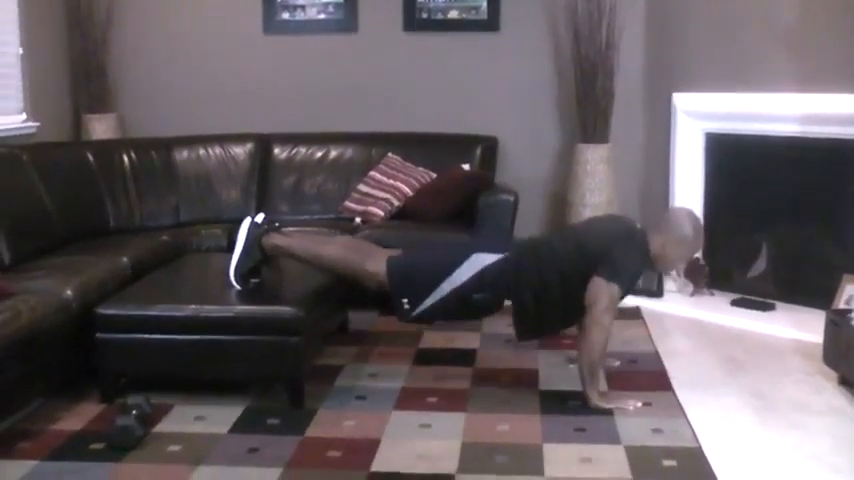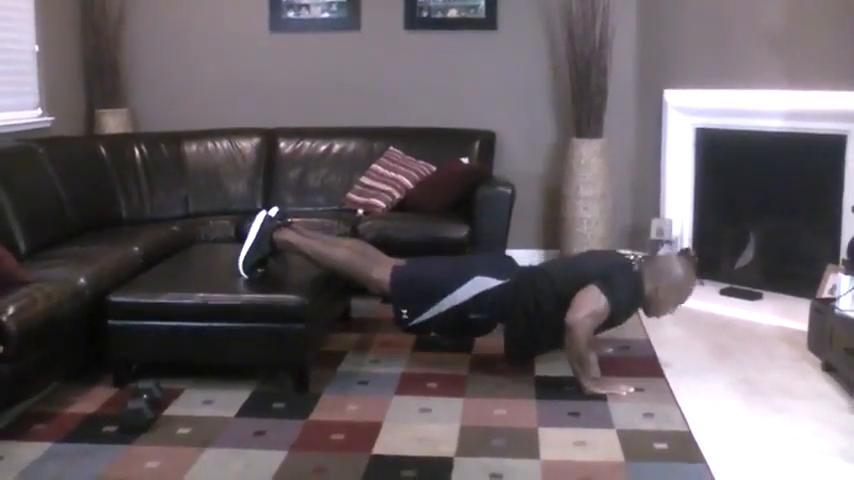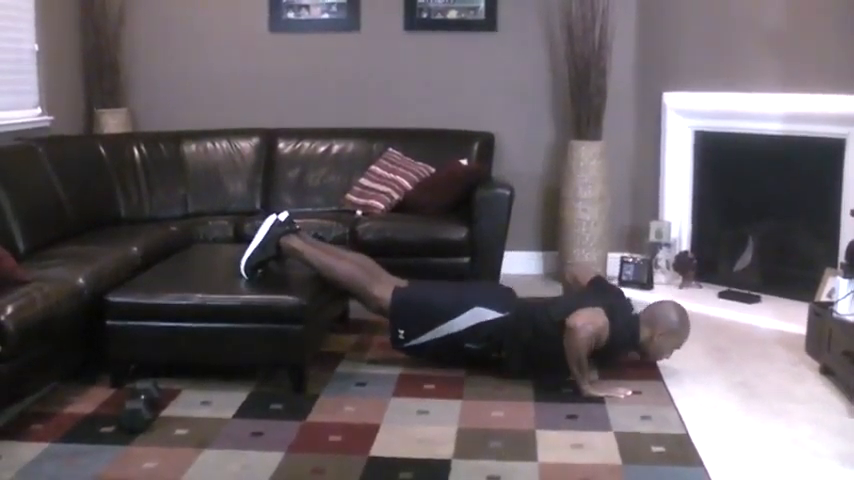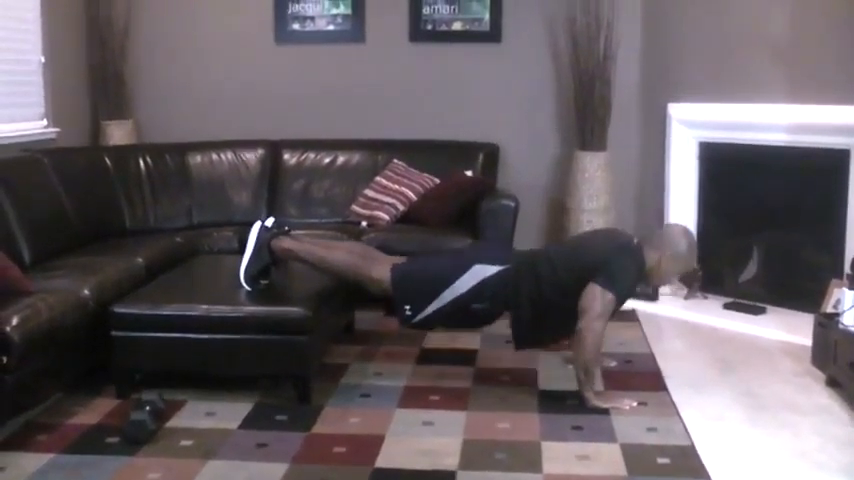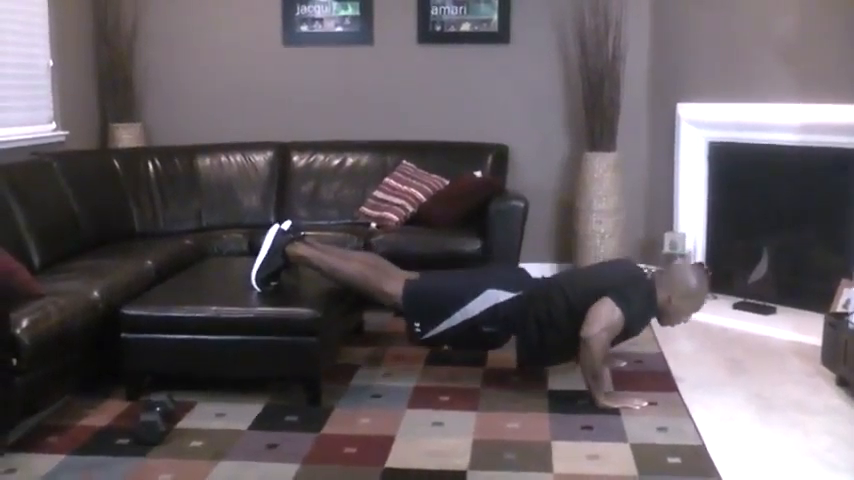
dt=0.5s
person 1, frame 1
left shoulder: (624, 233)
right shoulder: (629, 254)
right elbow: (597, 320)
left wrist: (588, 352)
right wrist: (595, 393)
left hip: (495, 260)
right hip: (489, 272)
left knee: (379, 259)
right knee: (375, 271)
left ankle: (269, 234)
right ankle: (265, 241)
person 1, frame 2
left shoulder: (620, 267)
right shoulder: (624, 289)
right elbow: (577, 319)
left wrist: (584, 340)
right wrist: (589, 380)
left hip: (496, 278)
right hip: (489, 292)
left knee: (385, 268)
right knee: (380, 278)
left ankle: (281, 227)
right ankle: (278, 236)
person 1, frame 3
left shoulder: (616, 302)
right shoulder: (621, 328)
left elbow: (579, 273)
right elbow: (579, 326)
right wrist: (586, 383)
left hip: (495, 308)
right hip: (488, 325)
left knee: (387, 289)
right knee: (382, 296)
left ankle: (289, 235)
right ankle: (284, 241)
person 1, frame 4
left shoulder: (622, 244)
right shoulder: (625, 264)
right elbow: (588, 327)
left wrist: (586, 351)
right wrist: (592, 393)
left hip: (498, 267)
right hip: (491, 281)
left knee: (386, 266)
right knee: (381, 276)
left ankle: (280, 237)
right ankle: (276, 243)
person 1, frame 5
left shoulder: (634, 277)
right shoulder: (639, 299)
right elbow: (593, 333)
left wrist: (596, 355)
right wrist: (602, 394)
left hip: (511, 291)
right hip: (503, 307)
left knee: (399, 281)
right knee: (393, 291)
left ankle: (295, 241)
right ankle: (290, 249)
